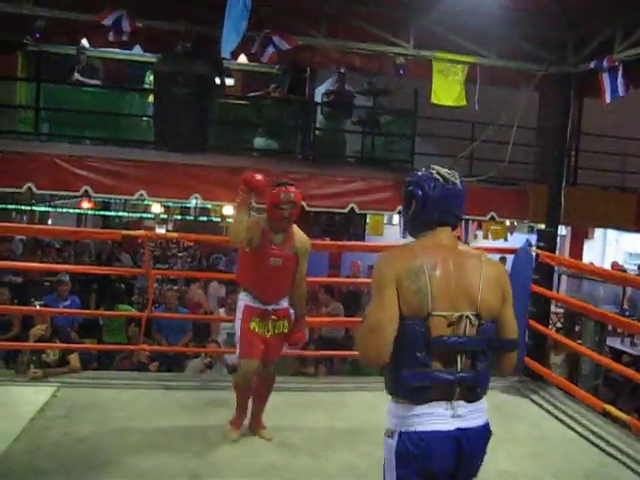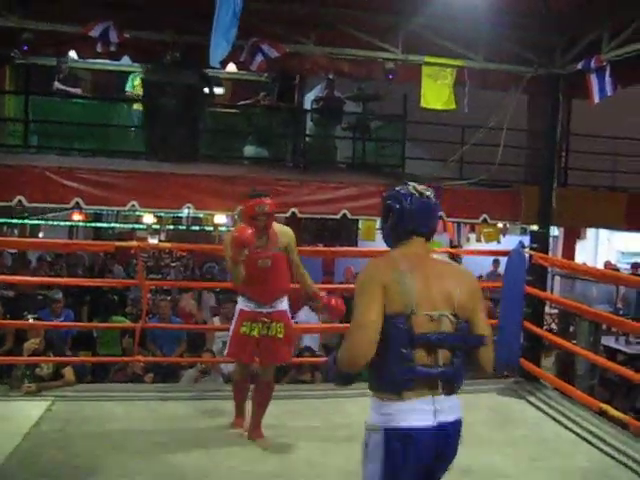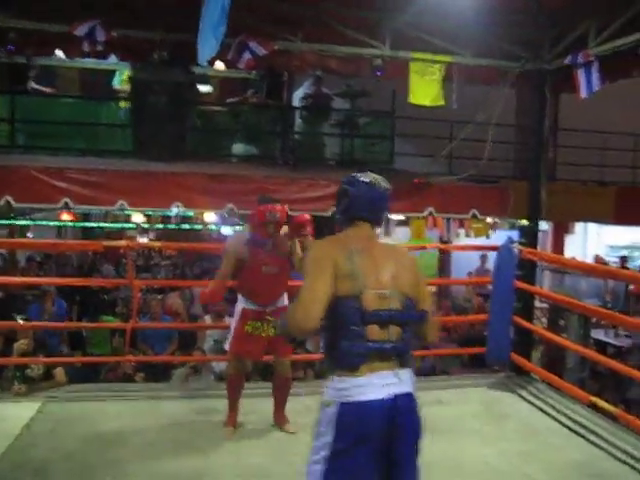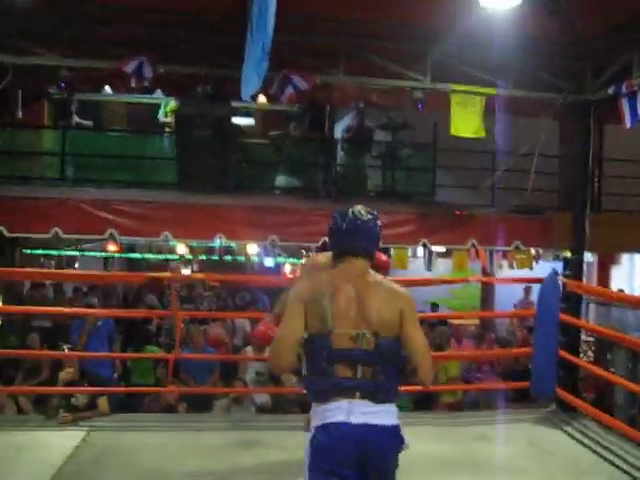
dt=0.4s
person 1, frame 1
left shoulder: (397, 262)
right shoulder: (494, 272)
left elbow: (373, 354)
right elbow: (507, 361)
left wrist: (373, 311)
left hip: (417, 426)
right hip: (474, 424)
person 1, frame 2
left shoulder: (381, 270)
right shoulder: (462, 277)
left elbow: (359, 354)
right elbow: (485, 361)
left wrist: (339, 365)
left hip: (399, 420)
right hip: (449, 416)
person 1, frame 3
left shoulder: (328, 250)
right shoulder: (406, 259)
left elbow: (306, 322)
right elbow: (431, 334)
left wrist: (289, 317)
left hip: (353, 395)
right hip: (402, 392)
person 1, frame 4
left shoulder: (309, 287)
right shoulder: (398, 296)
left elbow: (280, 362)
right elbow: (425, 375)
left hip: (330, 422)
right hip: (382, 422)
person 2, frame 1
left shoulder: (300, 240)
right shoulder: (253, 227)
left elbow: (299, 283)
right elbow: (237, 242)
left wrist: (299, 319)
right wrist: (242, 206)
left hip: (280, 307)
right hip: (251, 304)
left knee: (269, 367)
right knee: (248, 366)
left ankle: (256, 420)
right ankle: (238, 417)
person 2, frame 2
left shoulder: (285, 235)
right shoulder: (234, 239)
left elbow: (297, 271)
right elbow: (237, 281)
left wrist: (319, 296)
right wrist: (237, 257)
left hip: (277, 309)
right hip: (248, 309)
left knee: (268, 372)
right knee: (242, 366)
left ankle: (256, 427)
right ankle: (239, 416)
person 2, frame 3
left shoulder: (287, 236)
right shoulder: (238, 242)
right elbow: (223, 275)
right wrist: (212, 291)
left hip: (278, 305)
right hip: (250, 307)
left knee: (284, 364)
right knee: (238, 363)
left ankle: (280, 416)
right ankle: (231, 416)
person 2, frame 4
left shoulder: (361, 270)
right shoulder: (318, 264)
right elbow: (293, 292)
right wrist: (271, 319)
left hip: (342, 335)
right hip: (318, 333)
right knee: (322, 392)
